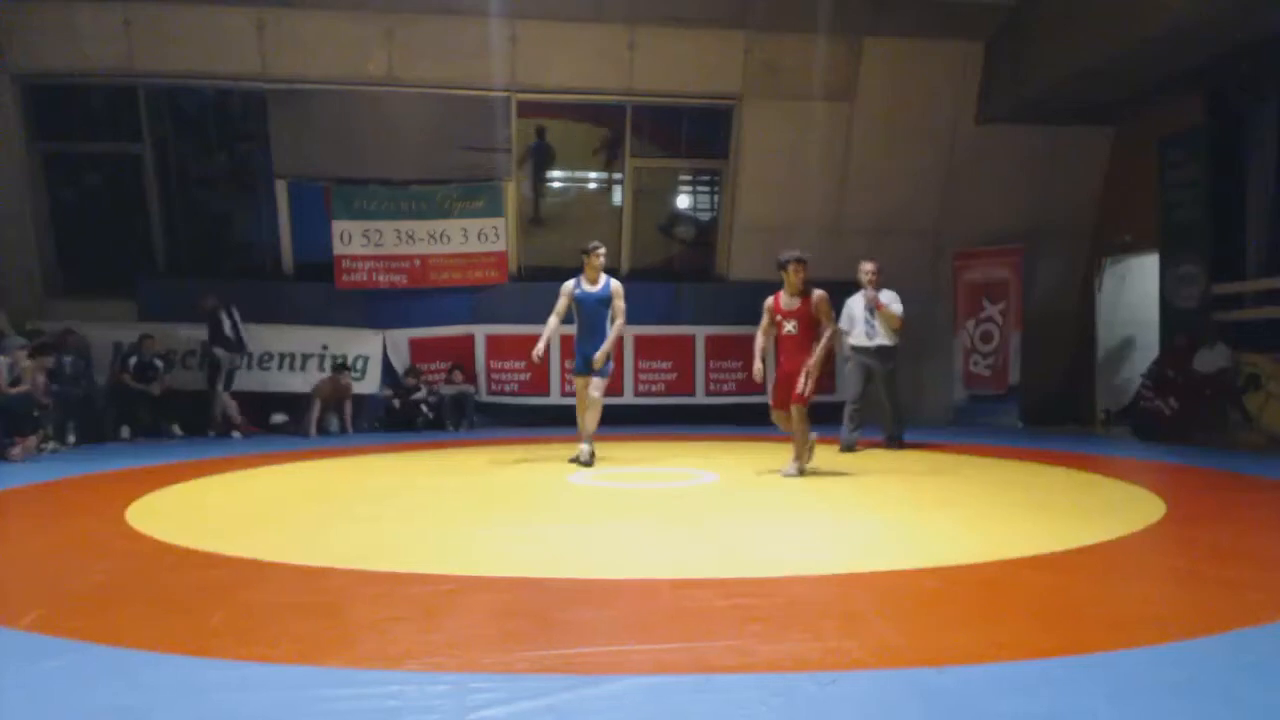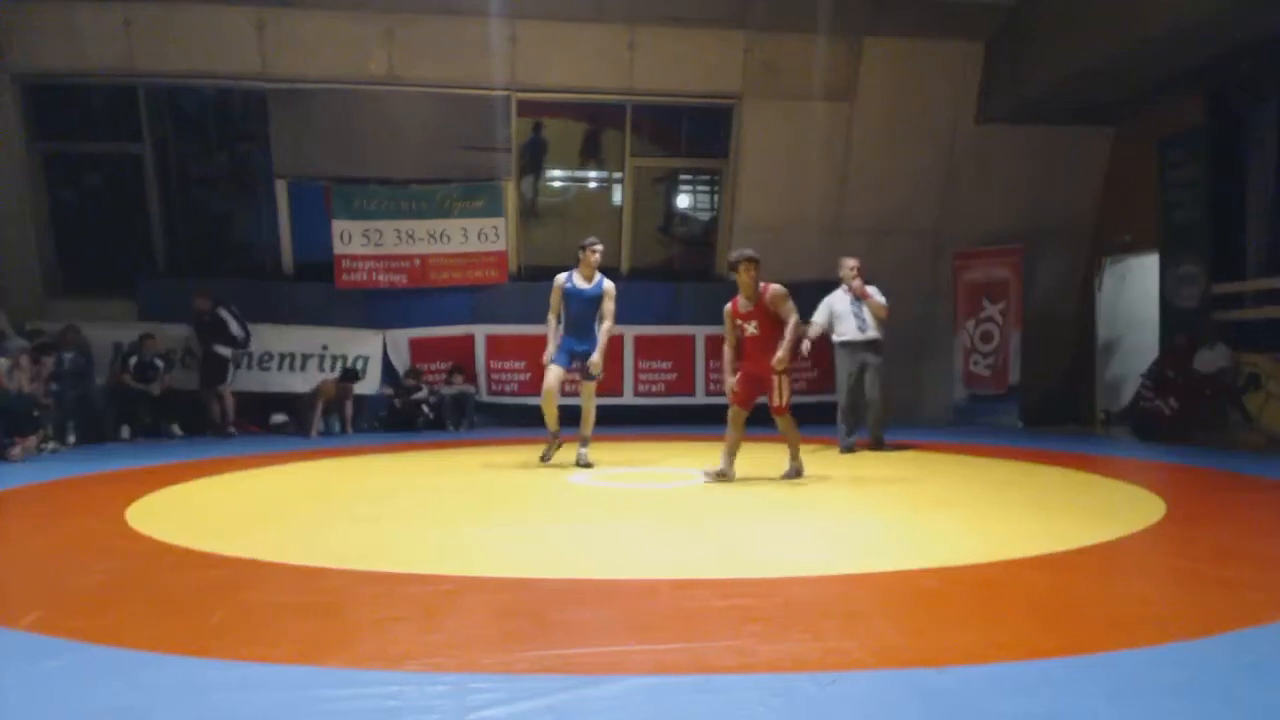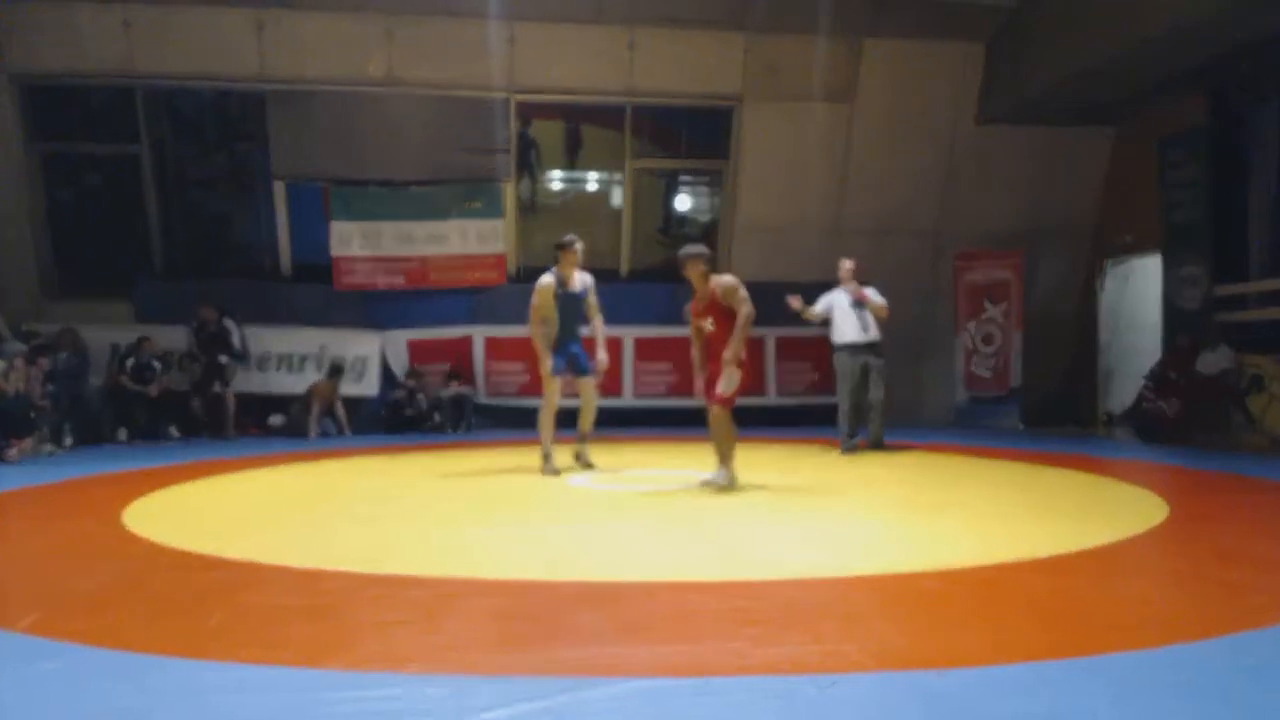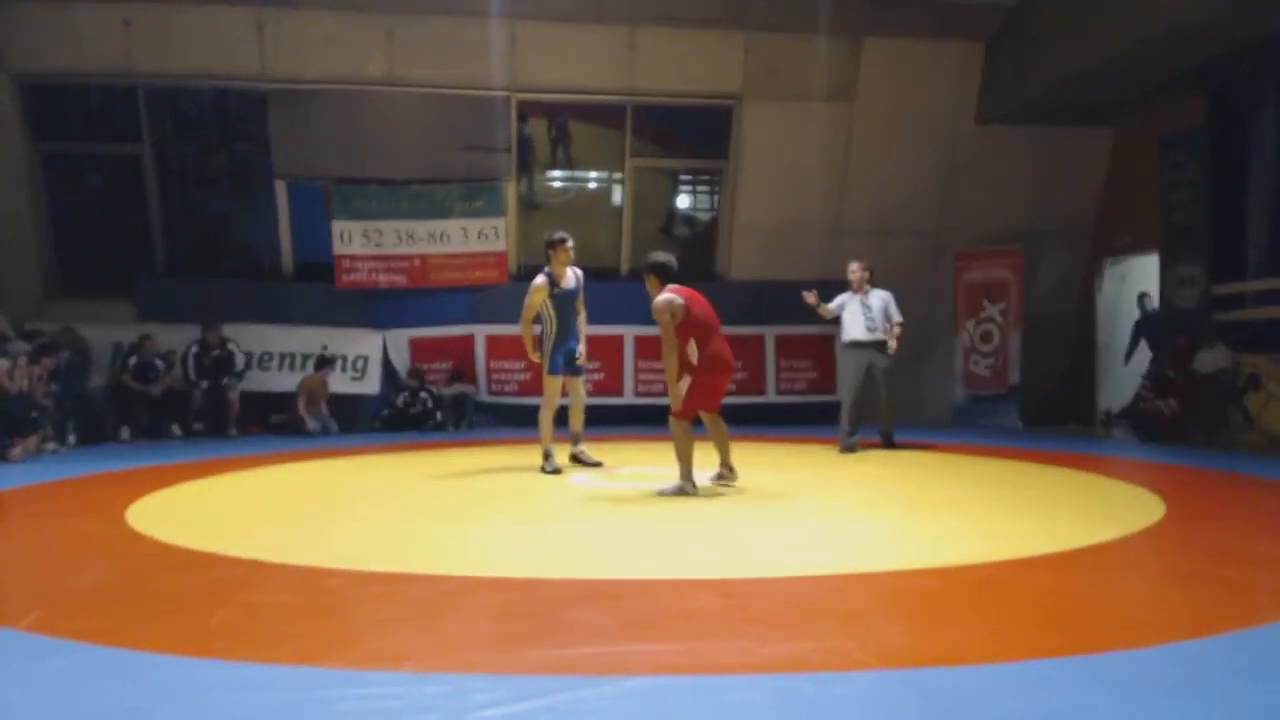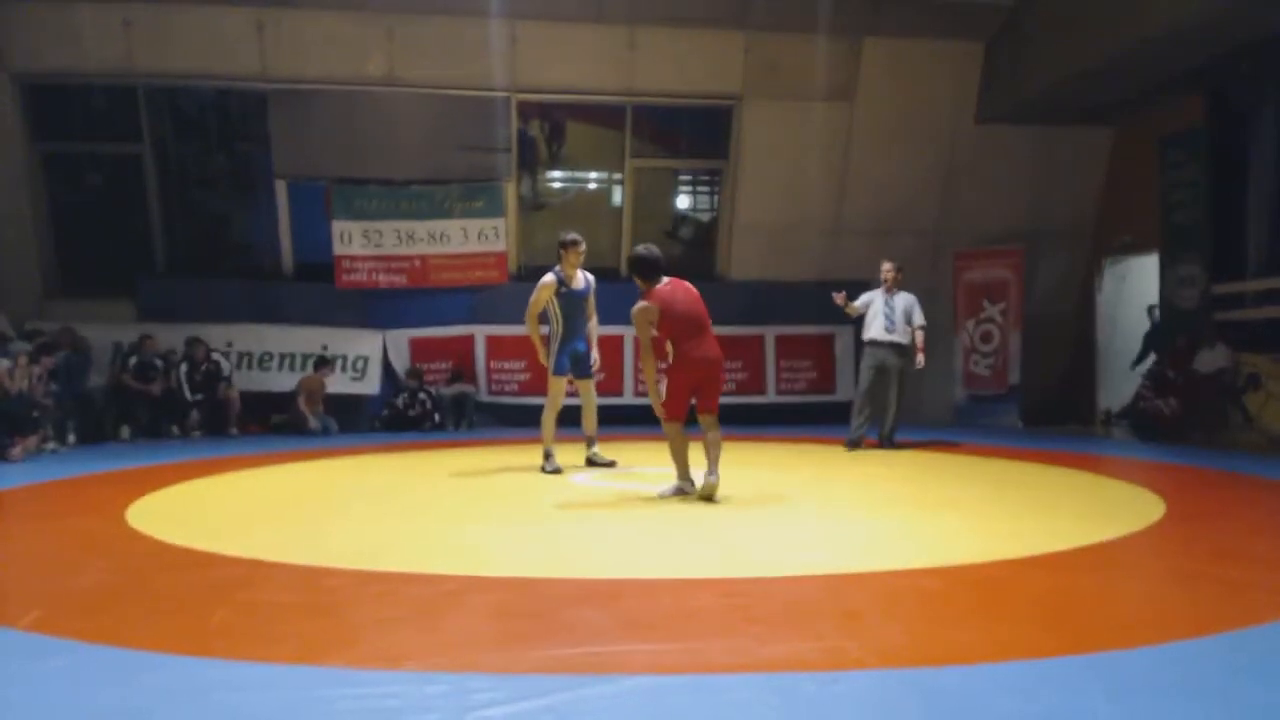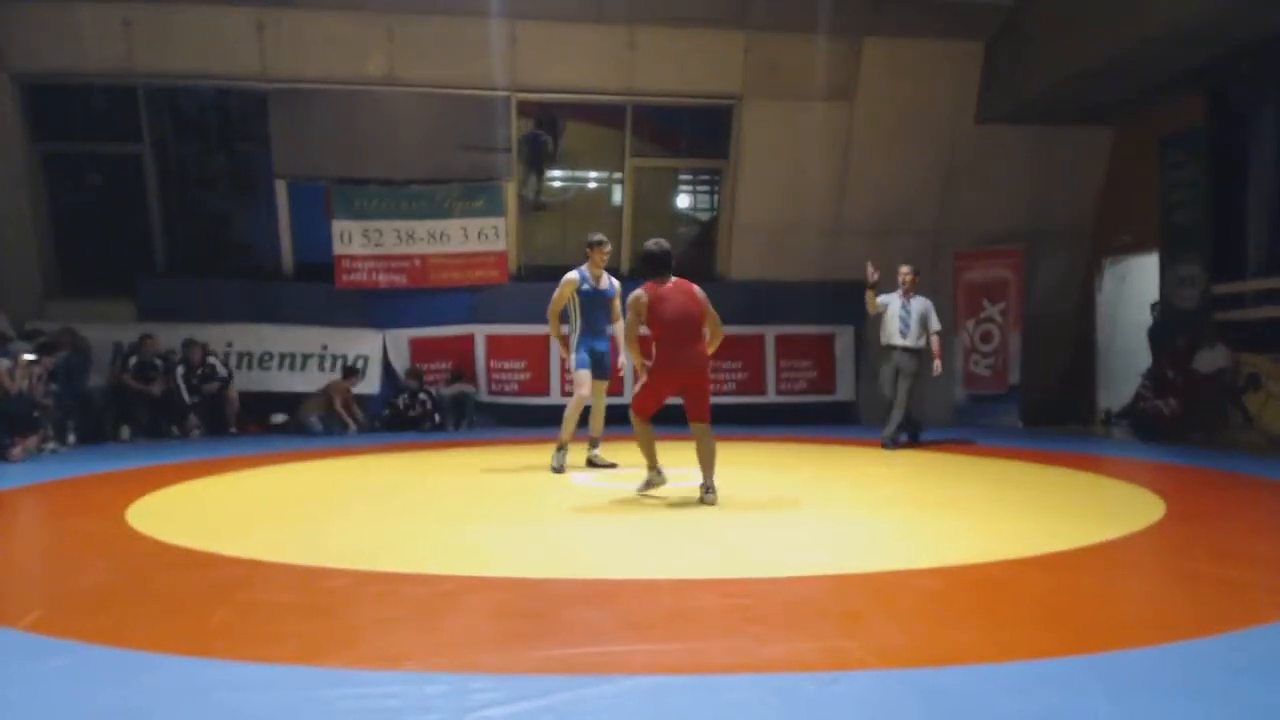
dt=0.4s
person 1, frame 1
left shoulder: (817, 297)
right shoulder: (772, 302)
left elbow: (829, 327)
right elbow: (763, 332)
left wrist: (818, 356)
right wrist: (758, 360)
left hip: (807, 362)
right hip: (784, 364)
left knee: (797, 410)
right knee: (778, 413)
left ankle: (797, 462)
right ankle: (807, 439)
person 1, frame 2
left shoulder: (774, 293)
right shoulder: (731, 309)
left elbow: (793, 319)
right elbow: (729, 344)
left wrist: (785, 349)
right wrist: (728, 375)
left hip: (774, 365)
right hip: (748, 366)
left knee: (782, 416)
right knee: (735, 414)
left ankle: (796, 461)
right ankle: (726, 468)
person 1, frame 3
left shoulder: (726, 284)
right shoulder: (693, 307)
left elbow: (747, 312)
right elbow: (697, 344)
left wrist: (734, 347)
right wrist: (699, 376)
left hip: (733, 359)
right hip: (713, 361)
left knee: (719, 409)
right knee: (714, 416)
left ankle: (726, 469)
right ankle: (724, 470)
person 1, frame 4
left shoulder: (662, 302)
right shoulder: (687, 295)
left elbow: (670, 346)
left wrist: (672, 387)
right wrist: (679, 381)
left hip: (702, 364)
right hip: (723, 360)
left knee: (678, 419)
right knee: (709, 413)
left ankle: (686, 482)
right ankle: (726, 468)
person 1, frame 5
left shoulder: (642, 307)
right shoulder: (686, 286)
left elbow: (647, 352)
left wrist: (653, 392)
left hip: (684, 363)
right hip: (712, 357)
left knee: (672, 421)
right knee: (709, 419)
left ankle: (684, 481)
right ankle: (712, 473)
person 1, frame 6
left shoulder: (639, 297)
right shoulder: (694, 290)
left elbow: (631, 339)
right elbow: (717, 331)
left wrist: (640, 364)
left hip: (664, 367)
right hip: (697, 366)
left knee: (638, 413)
right knee: (701, 426)
left ankle: (654, 472)
right ankle: (708, 487)
person 2, frame 1
left shoulder: (613, 285)
right shoulder: (570, 286)
left elbow: (619, 321)
right elbow: (556, 316)
left wrist: (604, 351)
right wrist: (542, 341)
left hip: (603, 348)
right hip: (581, 348)
left knee: (595, 397)
right knee: (581, 400)
left ankle: (586, 447)
right ankle: (586, 448)
person 2, frame 2
left shoulder: (606, 285)
right shoulder: (562, 279)
left elbow: (607, 322)
right elbow: (553, 313)
left wrist: (599, 353)
right wrist: (551, 344)
left hip: (590, 346)
right hip: (565, 342)
left knee: (588, 400)
right knee: (549, 389)
left ankle: (582, 451)
right ankle: (554, 436)
person 2, frame 3
left shoulder: (586, 280)
right shoulder: (547, 282)
left elbow: (595, 315)
right elbow: (535, 320)
left wrist: (601, 348)
right wrist: (543, 355)
left hip: (575, 343)
right hip: (554, 345)
left knee: (590, 396)
right knee: (551, 401)
left ankle: (581, 449)
right ankle: (547, 458)
person 2, frame 4
left shoulder: (577, 274)
right shoulder: (541, 283)
right elbow: (526, 320)
left wrist: (582, 342)
right wrist: (530, 350)
left hip: (572, 342)
right hip: (553, 343)
left knee: (579, 397)
right knee: (551, 400)
left ankle: (577, 450)
right ankle: (547, 457)
person 2, frame 5
left shoulder: (588, 280)
right shoulder: (549, 281)
left elbow: (591, 316)
right elbow: (531, 316)
left wrist: (594, 348)
right wrist: (540, 349)
left hip: (582, 344)
right hip: (561, 345)
left knee: (590, 399)
right knee: (555, 401)
left ankle: (592, 453)
right ankle: (548, 456)
person 2, frame 6
left shoulder: (614, 284)
right shoulder: (573, 278)
left elbow: (617, 319)
right elbow: (553, 311)
left wrist: (621, 352)
right wrist: (560, 341)
left hip: (602, 345)
right hip: (581, 344)
left knee: (599, 401)
right knee: (582, 394)
left ankle: (594, 453)
right ankle: (561, 448)
person 3, frame 1
left shoulder: (890, 297)
right shoulder: (852, 302)
left elbow: (897, 323)
right elbow: (847, 332)
left wrist: (878, 304)
right wrist: (848, 358)
left hip: (883, 354)
right hip: (858, 355)
left knee: (890, 399)
right knee: (853, 398)
left ankle: (894, 438)
right ankle: (848, 441)
person 3, frame 2
left shoulder: (872, 291)
right shoulder: (832, 299)
left elbow: (883, 313)
right elbow: (818, 323)
left wrist: (863, 294)
right wrist: (808, 339)
left hip: (871, 349)
right hip: (847, 350)
left knee: (873, 396)
right knee: (846, 397)
left ankle: (876, 438)
right ankle: (846, 441)
person 3, frame 3
left shoulder: (870, 293)
right shoulder: (832, 297)
left elbow: (884, 313)
right elbow: (816, 314)
left wrist: (863, 298)
right wrist: (802, 309)
left hip: (872, 350)
right hip: (847, 352)
left knee: (876, 397)
right knee: (848, 398)
left ankle: (875, 440)
right ankle: (848, 442)
person 3, frame 4
left shoulder: (884, 296)
right shoulder: (845, 298)
left elbow: (897, 323)
right elbow: (829, 312)
left wrist: (894, 338)
right wrist: (817, 305)
left hip: (879, 350)
right hip: (853, 350)
left knee: (884, 396)
right knee: (850, 396)
left ankle: (887, 437)
right ankle: (848, 440)
person 3, frame 5
left shoulder: (909, 299)
right shoulder: (871, 296)
left elbow: (918, 327)
right elbow: (856, 310)
left wrist: (920, 350)
right wrist: (845, 304)
left hip: (897, 351)
right hip: (873, 349)
left knee: (894, 397)
right knee: (863, 391)
left ankle: (886, 437)
right ankle: (857, 436)
person 3, frame 6
left shoulder: (925, 304)
right shoulder: (887, 299)
left elbow: (934, 333)
right elbow: (872, 308)
left wrist: (937, 357)
right wrist: (871, 286)
left hip: (912, 355)
right hip: (890, 353)
left knee: (903, 398)
right knee: (891, 396)
left ankle: (890, 436)
right ankle: (912, 427)
